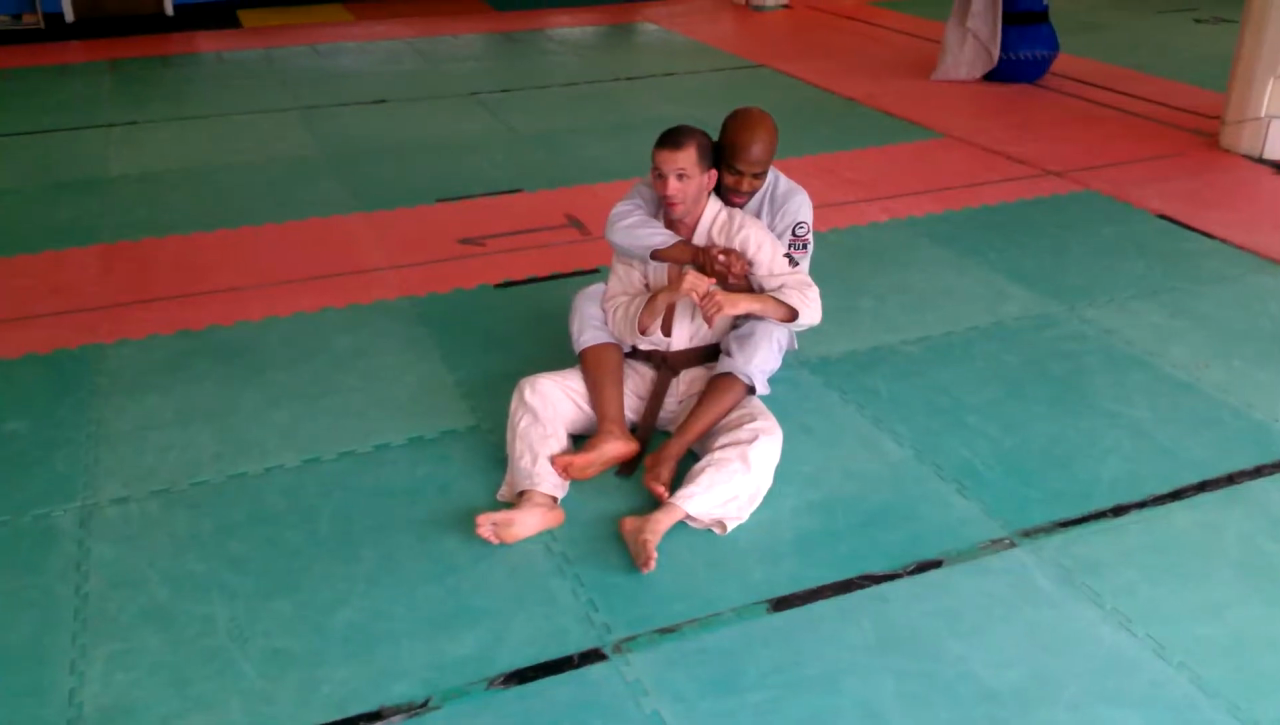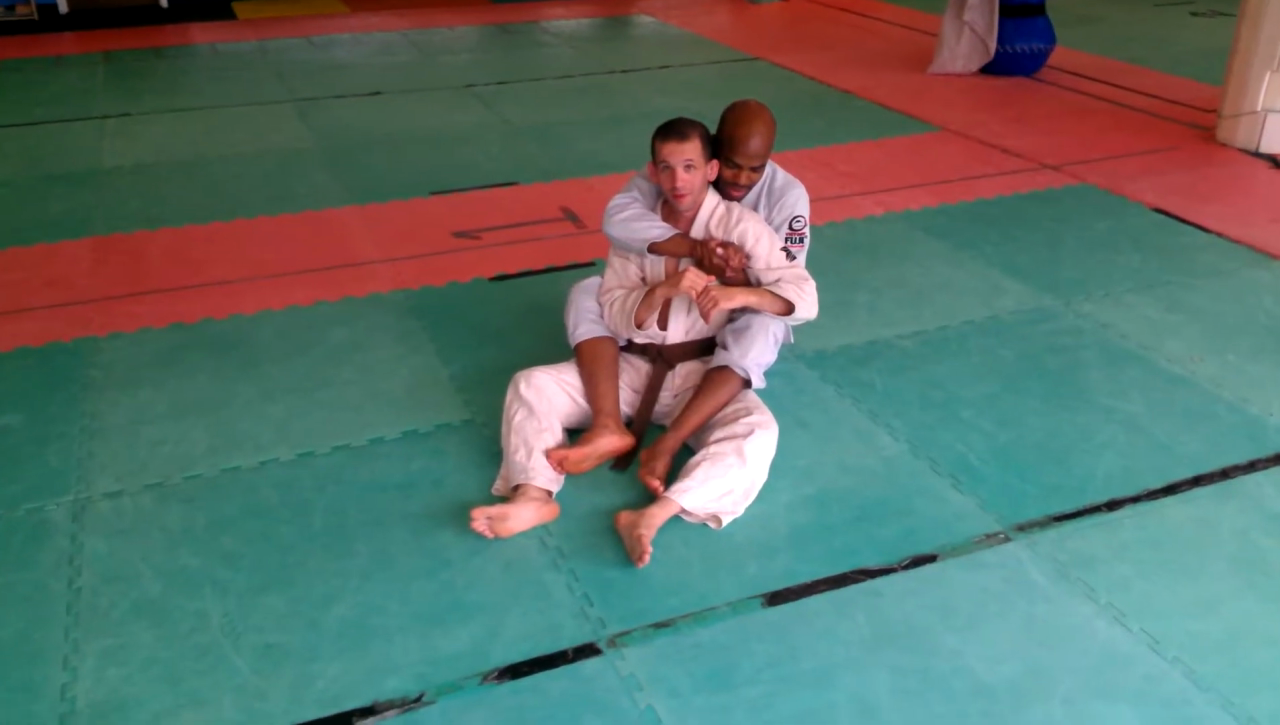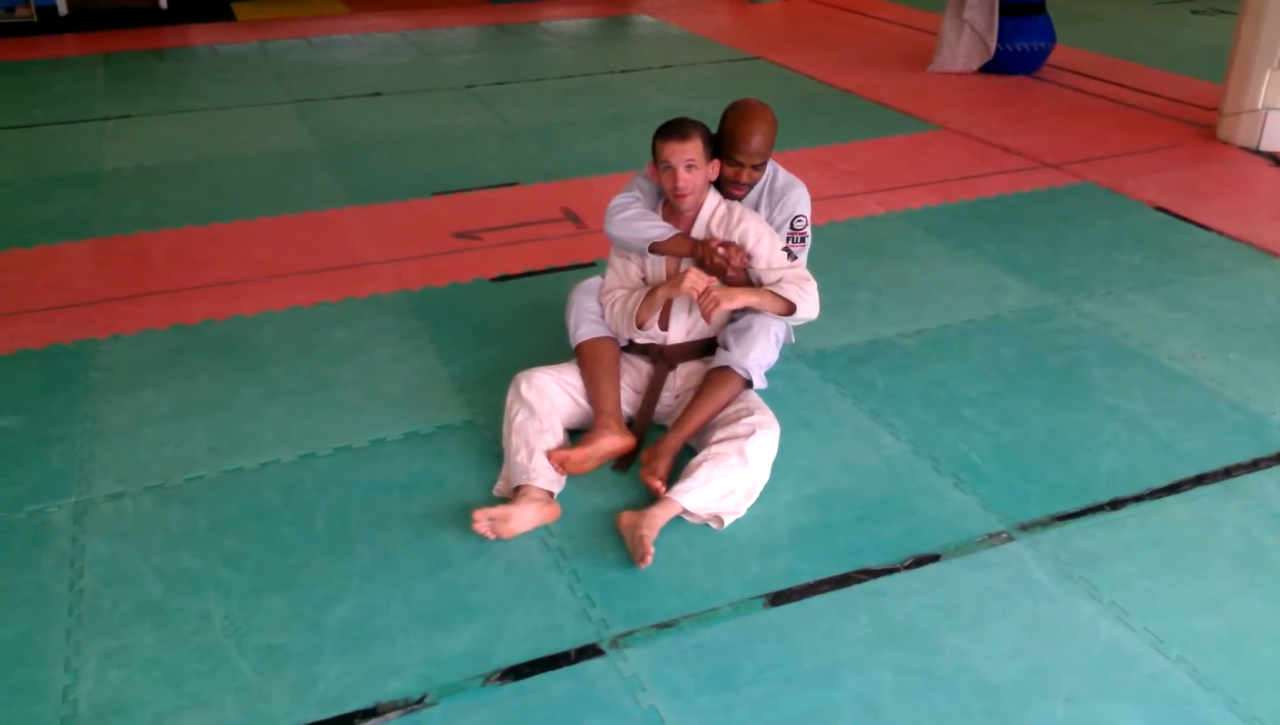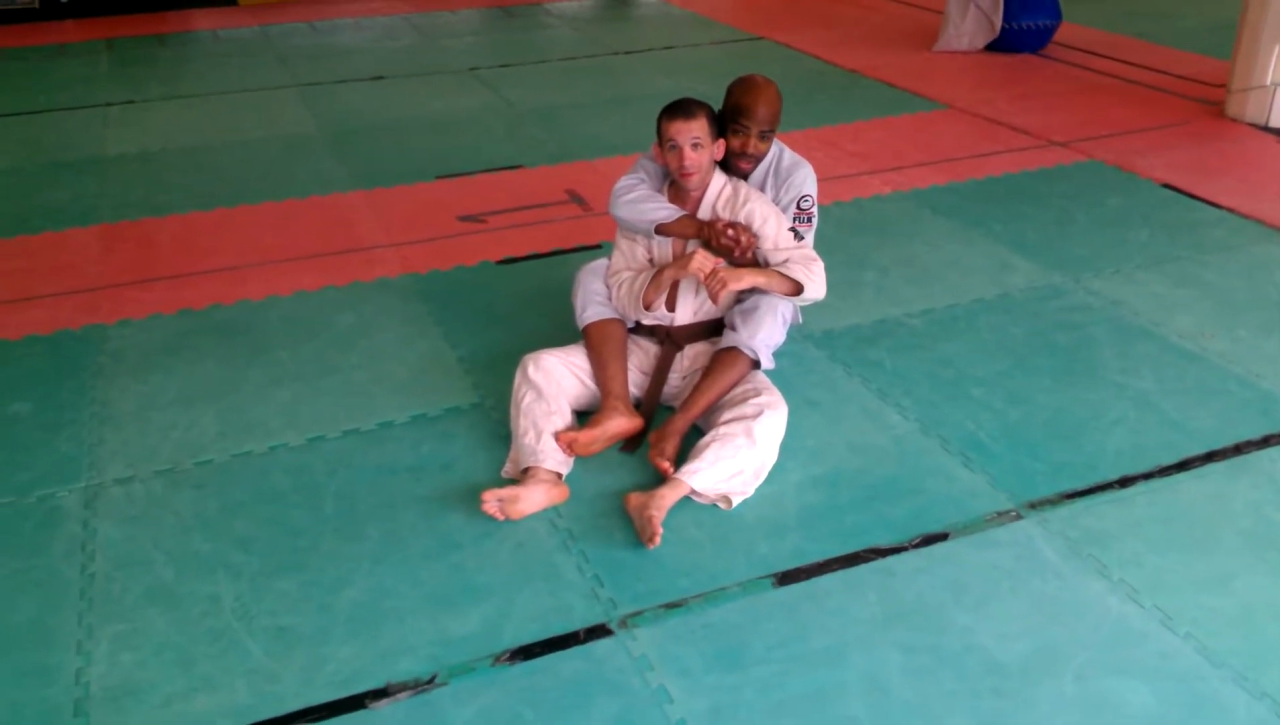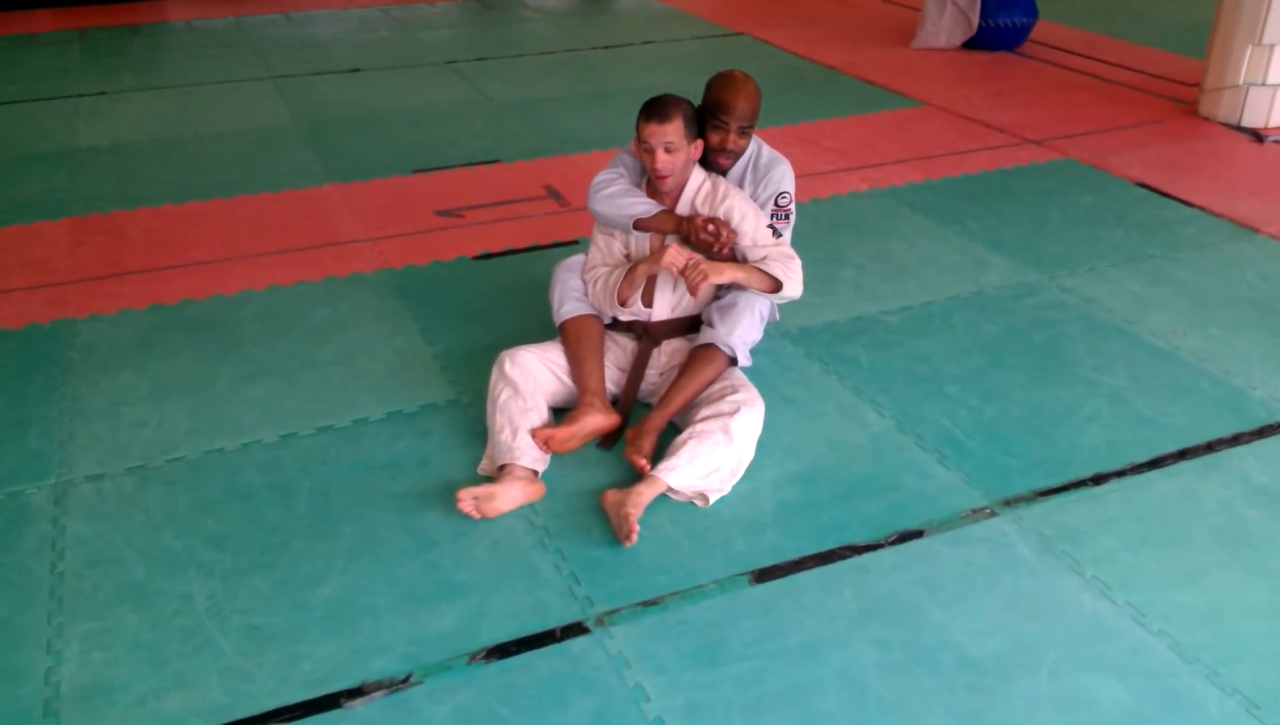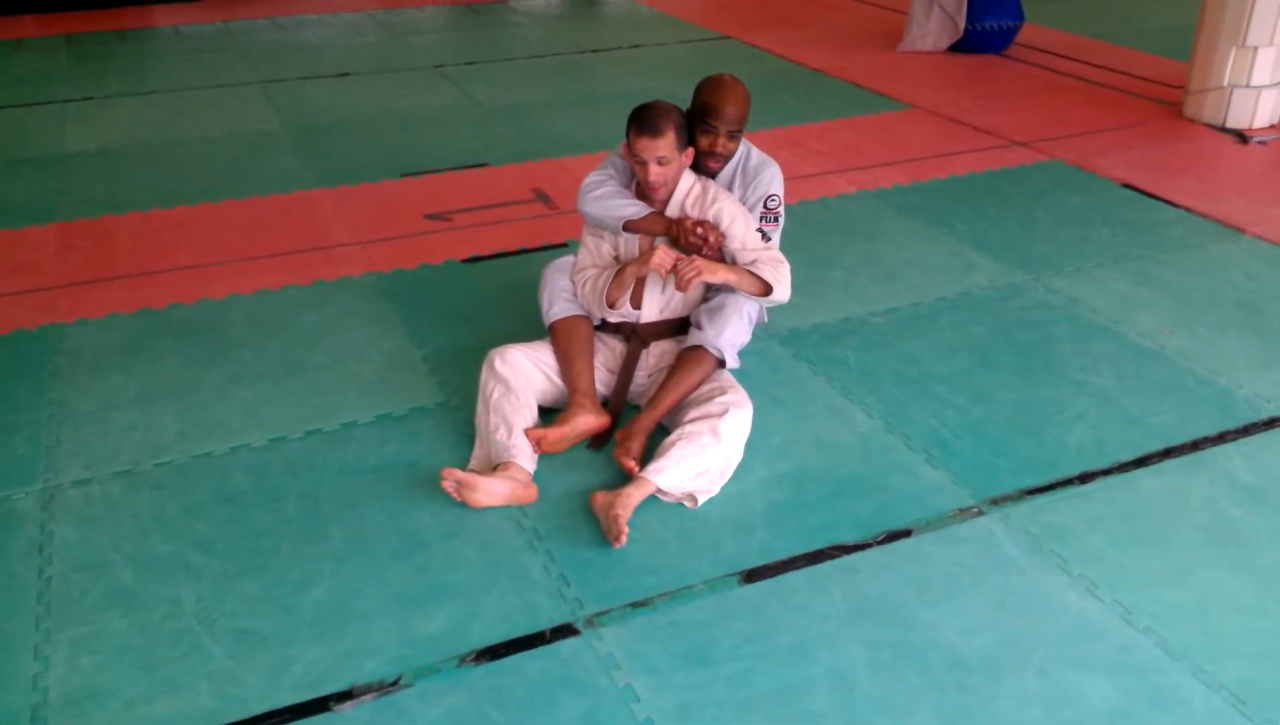
dt=0.7s
person 1, frame 1
left shoulder: (741, 232)
left elbow: (807, 304)
right elbow: (619, 324)
left wrist: (742, 300)
right wrist: (666, 294)
left hip: (707, 381)
right hip: (638, 373)
left knee: (761, 437)
right knee: (536, 391)
left ankle: (655, 522)
right ankle: (539, 502)
person 1, frame 2
left shoulder: (739, 226)
left elbow: (805, 298)
right elbow: (616, 317)
left wrist: (740, 295)
right wrist: (664, 290)
left hip: (704, 374)
right hip: (635, 367)
left knee: (757, 432)
right knee: (531, 385)
left ankle: (651, 517)
right ankle: (533, 497)
person 1, frame 3
left shoulder: (740, 226)
left elbow: (806, 298)
right elbow: (616, 317)
left wrist: (740, 295)
right wrist: (666, 290)
left hip: (705, 374)
right hip: (636, 367)
left knee: (758, 432)
right knee: (533, 385)
left ankle: (652, 518)
right ankle: (534, 498)
person 1, frame 4
left shoulder: (746, 206)
left elbow: (812, 278)
right elbow: (623, 299)
left wrist: (748, 276)
right wrist: (672, 271)
left hip: (712, 355)
right hip: (643, 348)
left knee: (766, 412)
right knee: (540, 368)
left ankle: (662, 497)
right ankle: (543, 479)
person 1, frame 5
left shoulder: (724, 202)
left elbow: (790, 277)
right elbow: (599, 294)
left wrist: (728, 270)
right wrist: (646, 266)
left hip: (689, 352)
right hip: (619, 345)
left knee: (743, 409)
right knee: (516, 365)
left ankle: (638, 495)
right ankle: (519, 476)
person 1, frame 6
left shoulder: (713, 205)
left elbow: (778, 281)
right elbow: (588, 296)
left wrist: (718, 270)
right wrist: (633, 267)
left hip: (677, 353)
right hip: (608, 346)
left knee: (731, 411)
right knee: (505, 363)
left ankle: (627, 496)
right ankle: (513, 473)
person 2, frame 1
left shoulder: (790, 201)
right elbow: (622, 223)
left wrist: (739, 285)
right wrist: (695, 255)
left hip: (735, 323)
left knee: (767, 336)
right knee: (591, 301)
left ankle: (670, 451)
right ankle: (613, 432)
person 2, frame 2
left shoulder: (787, 195)
right elbow: (619, 216)
left wrist: (737, 278)
right wrist: (694, 247)
left hip: (731, 317)
left knee: (763, 331)
right knee: (587, 294)
left ankle: (666, 445)
right ankle: (608, 427)
person 2, frame 3
left shoulder: (788, 195)
right elbow: (620, 216)
left wrist: (736, 277)
right wrist: (696, 248)
left hip: (732, 317)
left knee: (764, 332)
right knee: (588, 295)
left ankle: (666, 446)
right ankle: (609, 427)
person 2, frame 4
left shoulder: (794, 174)
right elbow: (625, 198)
left wrist: (744, 258)
right wrist: (702, 228)
left hip: (740, 297)
left knee: (771, 312)
right knee: (594, 276)
left ankle: (675, 427)
right ankle: (618, 408)
person 2, frame 5
left shoulder: (772, 171)
right elbow: (604, 193)
left wrist: (722, 252)
right wrist: (680, 224)
left hip: (716, 297)
left knee: (750, 307)
right knee: (571, 273)
left ankle: (652, 424)
right ankle: (594, 405)
person 2, frame 6
left shoulder: (761, 173)
right elbow: (593, 195)
left wrist: (712, 255)
right wrist: (670, 226)
left hip: (705, 296)
left knee: (737, 310)
right knee: (561, 274)
left ankle: (641, 426)
right ankle: (584, 405)
